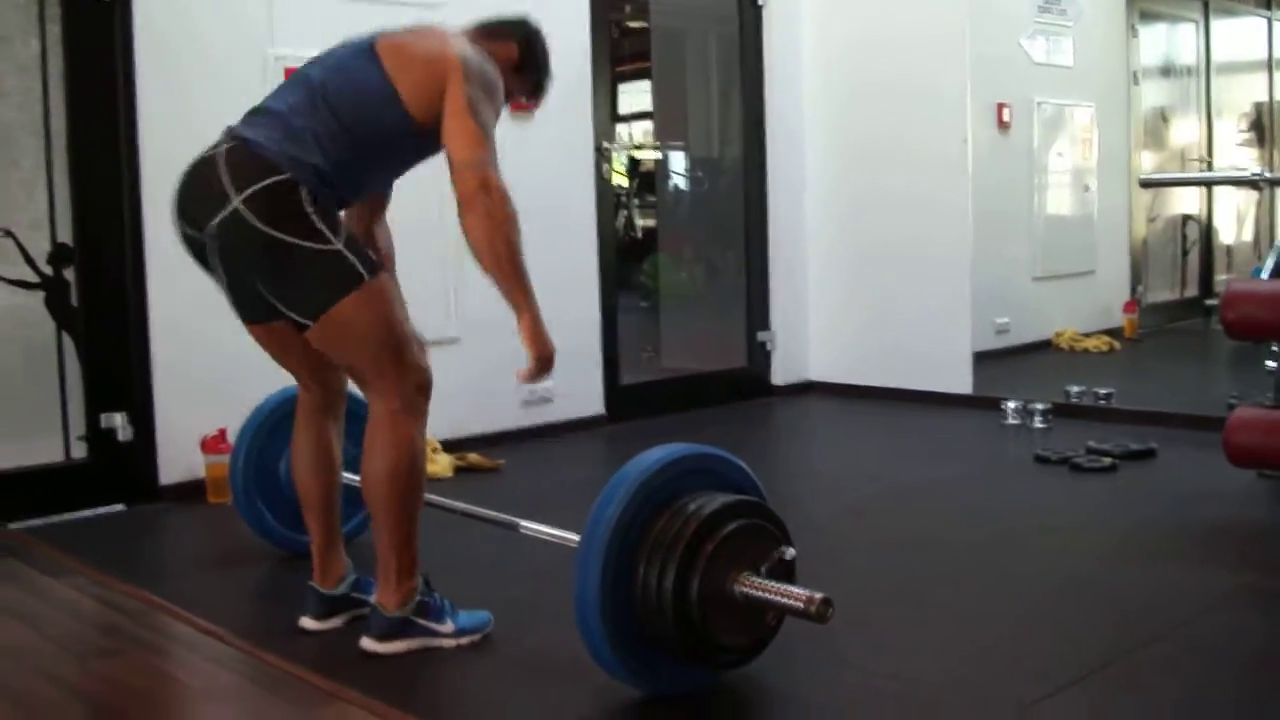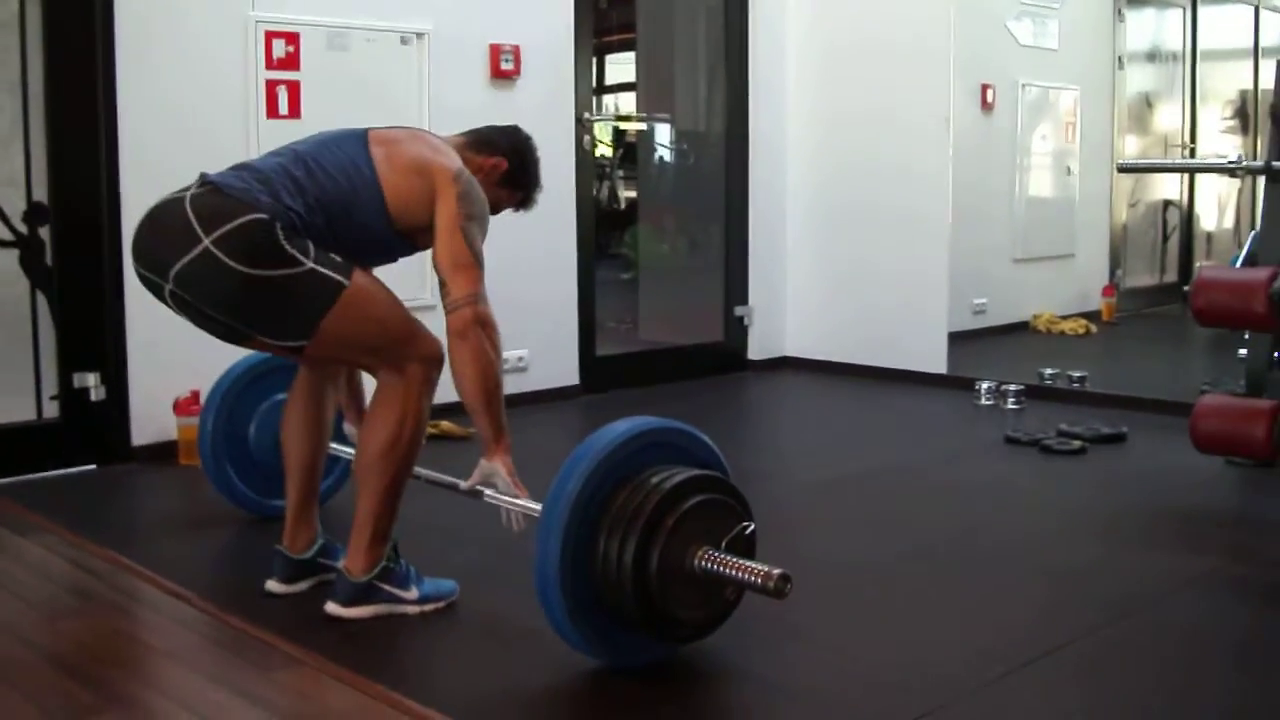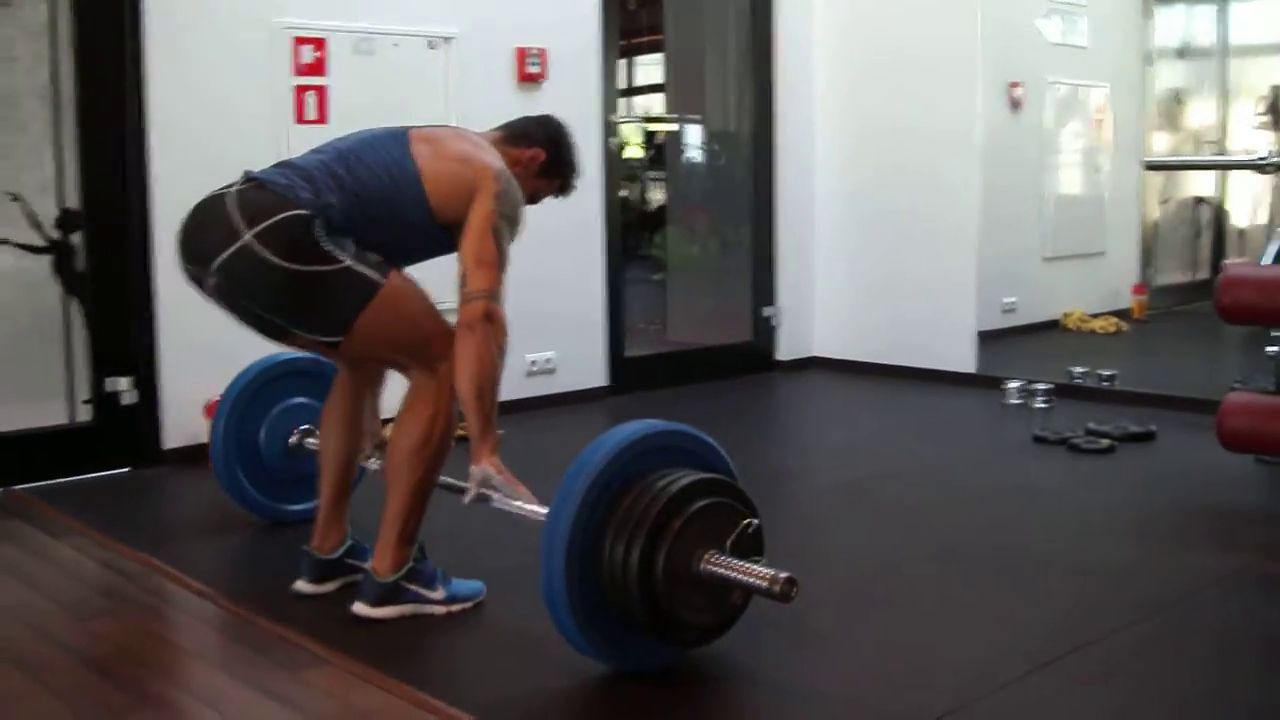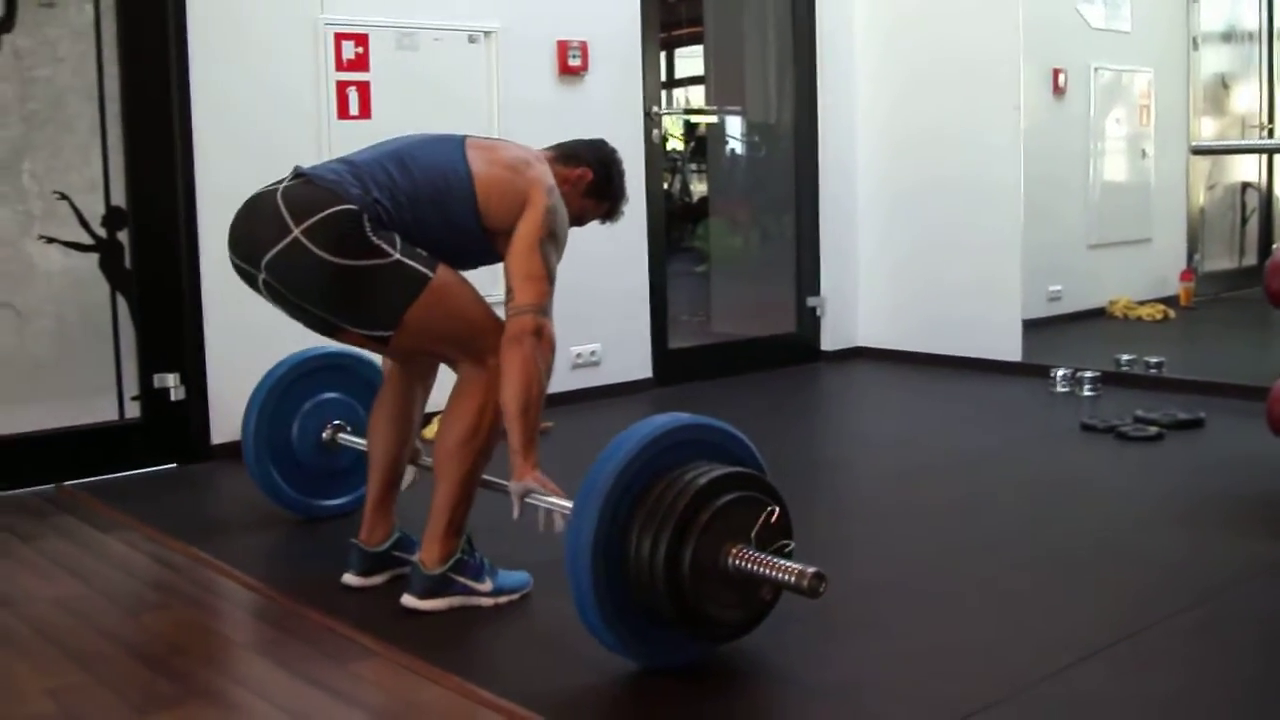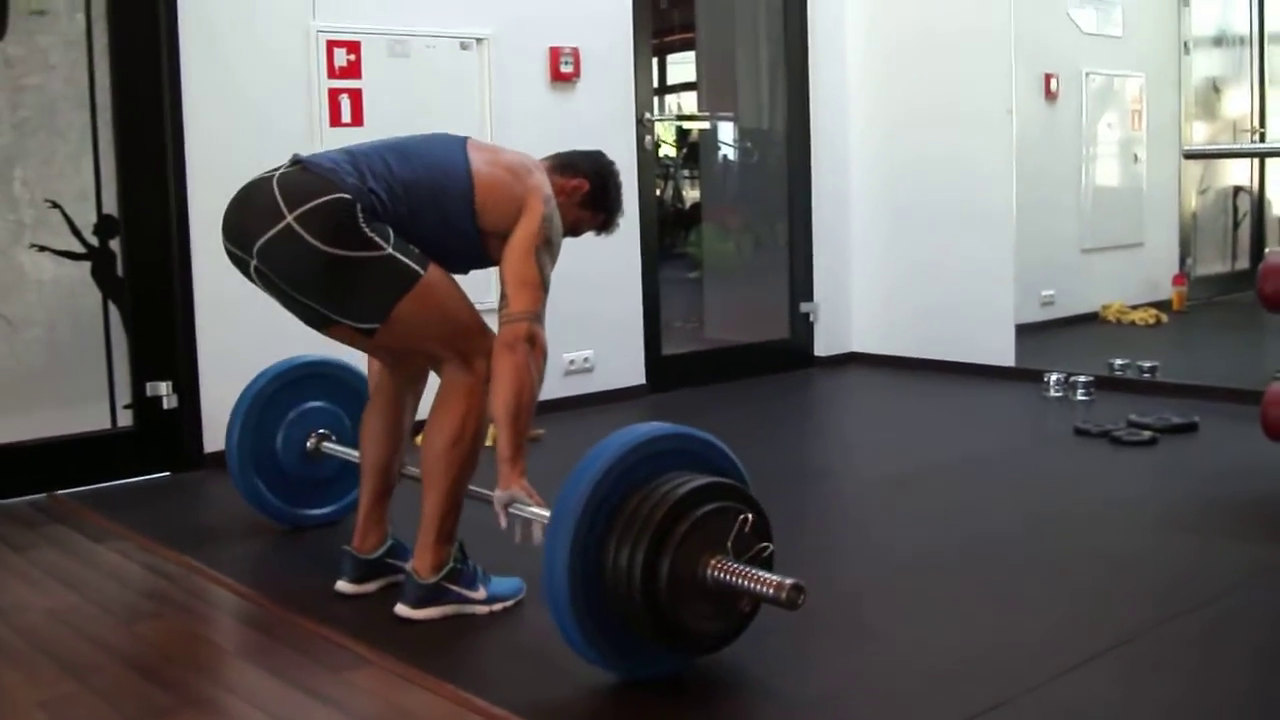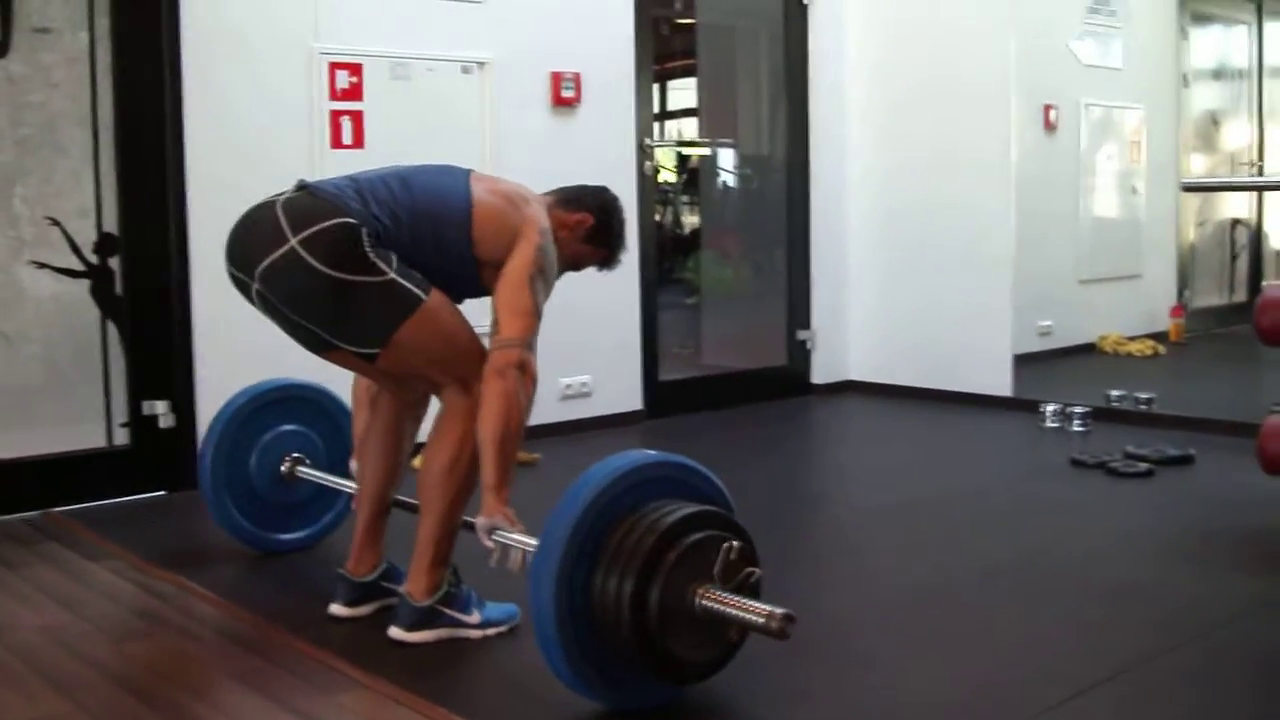
dt=0.4s
person 1, frame 1
left shoulder: (405, 55)
right shoulder: (467, 65)
left elbow: (366, 215)
right elbow: (478, 191)
left wrist: (393, 318)
right wrist: (528, 317)
left hip: (209, 189)
right hip: (271, 198)
left knee: (322, 391)
right knee: (402, 391)
left ankle: (329, 585)
right ankle: (399, 607)
person 1, frame 2
left shoulder: (393, 158)
right shoulder: (454, 181)
left elbow: (348, 313)
right elbow: (467, 319)
left wrist: (361, 425)
right wrist: (497, 449)
left hip: (165, 231)
right hip: (231, 246)
left knee: (327, 351)
right knee: (413, 361)
left ankle: (299, 550)
right ankle: (364, 574)
person 1, frame 3
left shoulder: (430, 154)
right shoulder: (494, 180)
left elbow: (374, 294)
right elbow: (479, 316)
left wrist: (368, 427)
right wrist: (484, 451)
left hip: (212, 225)
right hip: (274, 239)
left knee: (364, 358)
right knee: (440, 364)
left ankle: (328, 551)
right ankle: (392, 574)
person 1, frame 4
left shoulder: (479, 168)
right shoulder: (541, 193)
left elbow: (413, 308)
right elbow: (528, 330)
left wrist: (403, 435)
right wrist: (524, 462)
left hip: (260, 223)
right hip: (322, 234)
left knee: (418, 351)
right knee: (487, 357)
left ankle: (375, 545)
right ankle: (439, 566)
person 1, frame 5
right shoulder: (537, 200)
left elbow: (399, 319)
right elbow: (520, 337)
right wrist: (512, 470)
left hip: (257, 209)
right hip: (317, 221)
left knee: (409, 359)
right knee: (471, 362)
left ankle: (368, 551)
right ankle: (433, 574)
person 1, frame 6
left shoulder: (480, 209)
right shoulder: (533, 232)
left elbow: (388, 342)
right elbow: (509, 365)
left wrist: (361, 456)
right wrist: (495, 497)
left hip: (259, 234)
right hip: (320, 245)
left knee: (409, 384)
right knee: (468, 386)
left ankle: (362, 574)
right ankle: (426, 597)
